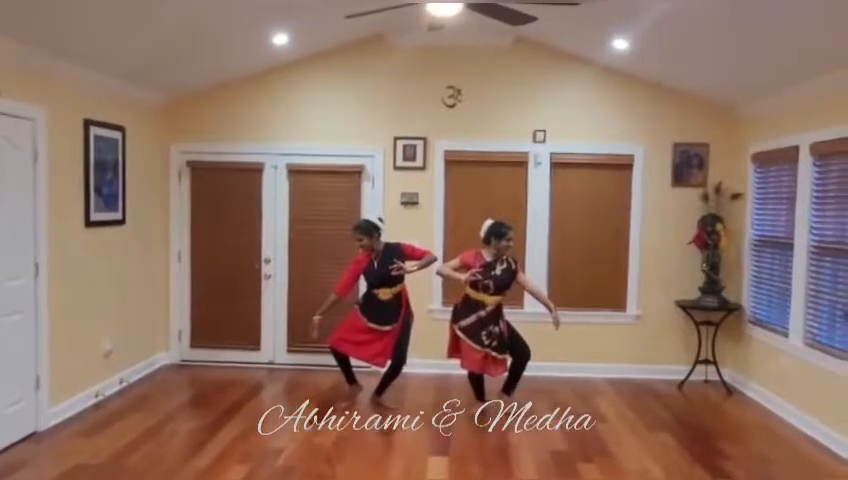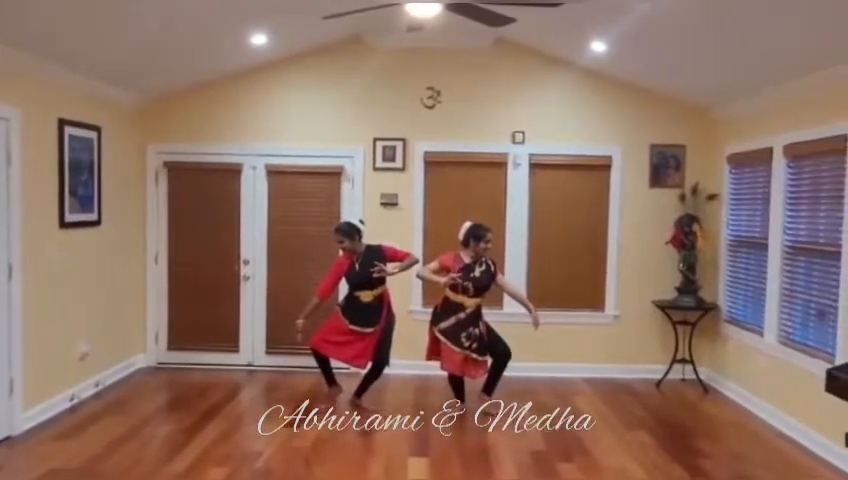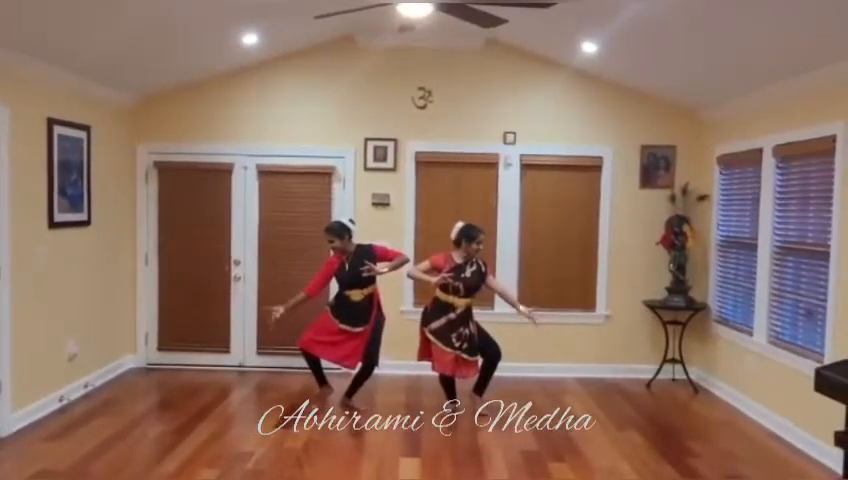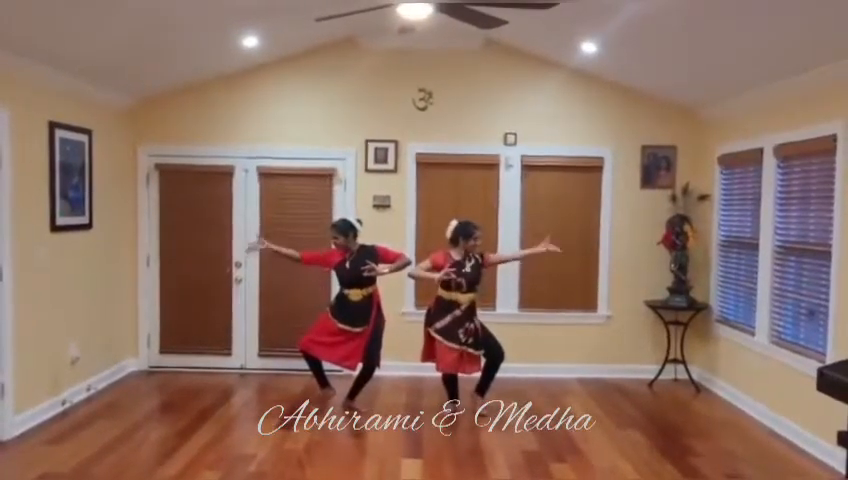
dt=1s
person 1, frame 1
left shoulder: (509, 264)
right shoulder: (472, 257)
left elbow: (530, 286)
right elbow: (441, 269)
left wrist: (551, 308)
right wrist: (462, 277)
left hip: (493, 318)
right hip: (470, 316)
left knee: (523, 353)
right knee: (475, 362)
left ankle: (506, 393)
right ankle: (480, 401)
person 1, frame 2
left shoulder: (488, 265)
right shoulder: (452, 259)
left elbow: (508, 288)
right elbow: (421, 272)
left wrist: (530, 308)
right wrist: (442, 280)
left hip: (473, 320)
right hip: (450, 319)
left knee: (503, 353)
right knee: (455, 363)
left ankle: (486, 394)
right ankle: (460, 403)
person 1, frame 3
left shoulder: (479, 266)
right shoulder: (443, 260)
left elbow: (498, 288)
right elbow: (411, 271)
left wrist: (521, 308)
right wrist: (432, 279)
left hip: (463, 320)
right hip: (440, 319)
left knee: (493, 353)
right knee: (445, 363)
left ankle: (477, 395)
right ankle: (452, 403)
person 1, frame 4
left shoulder: (478, 259)
right shoulder: (442, 257)
left elbow: (508, 257)
right elbow: (413, 272)
left wrist: (537, 250)
right wrist: (435, 276)
left hip: (467, 317)
right hip: (444, 317)
left knee: (496, 354)
right knee: (449, 363)
left ankle: (479, 395)
right ankle: (453, 404)
person 2, frame 1
left shoulder: (398, 250)
right shoulder: (361, 260)
left elbow: (431, 257)
right elbow: (341, 289)
left wrist: (412, 268)
right wrist: (319, 315)
left hip: (396, 312)
right hip: (369, 310)
left knee: (399, 359)
right knee: (337, 343)
left ankle: (377, 395)
right ankle: (353, 385)
person 2, frame 2
left shoulder: (379, 252)
right shoulder: (342, 262)
left elbow: (413, 259)
right elbow: (323, 291)
left wrist: (394, 270)
right wrist: (302, 318)
left hip: (378, 314)
right hip: (351, 312)
left knee: (380, 361)
right knee: (317, 344)
left ankle: (357, 397)
right ankle: (333, 387)
person 2, frame 3
left shoulder: (370, 251)
right shoulder: (333, 262)
left elbow: (403, 258)
right elbow: (312, 289)
left wrist: (383, 270)
right wrist: (285, 308)
left hip: (368, 314)
right hip: (340, 311)
left knee: (369, 361)
right knee: (307, 344)
left ankle: (347, 397)
right ankle: (324, 386)
person 2, frame 4
left shoulder: (373, 252)
right shoulder: (334, 256)
left elbow: (405, 260)
right elbow: (301, 256)
left wrist: (384, 270)
right wrist: (270, 246)
left hip: (367, 313)
right hip: (341, 311)
left knee: (370, 362)
right knee: (308, 345)
left ankle: (350, 400)
right ankle: (325, 387)
